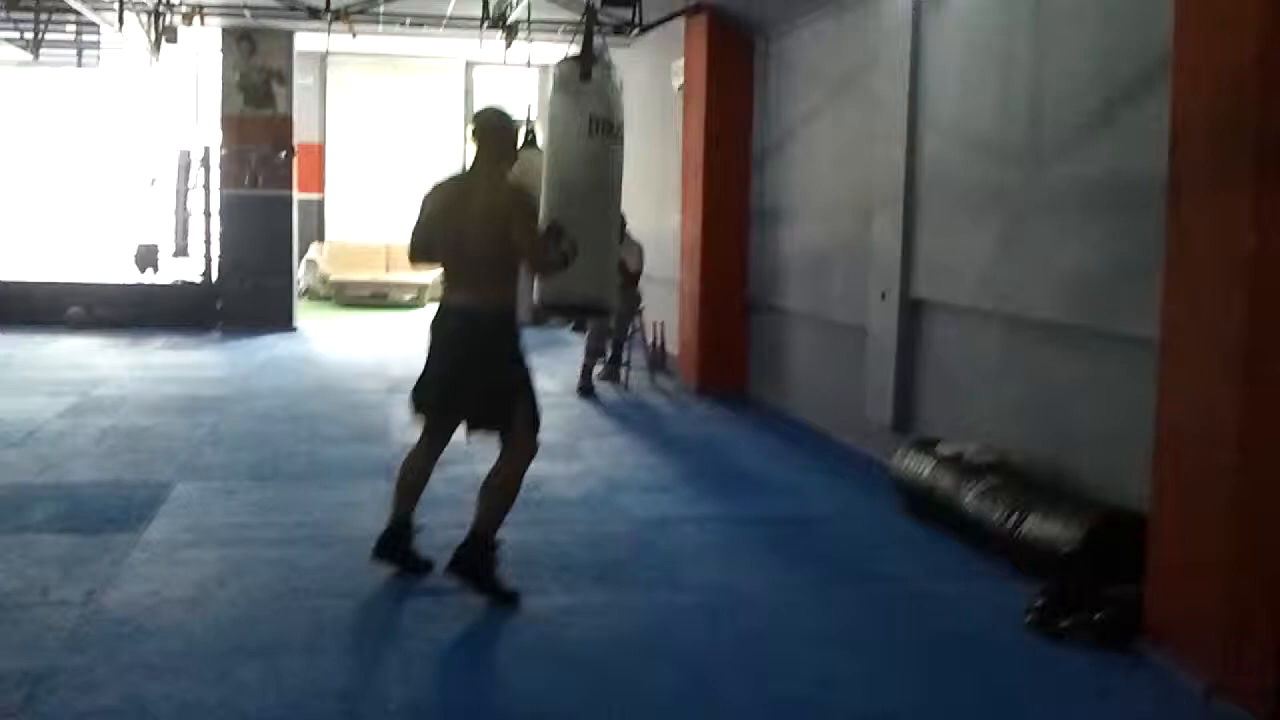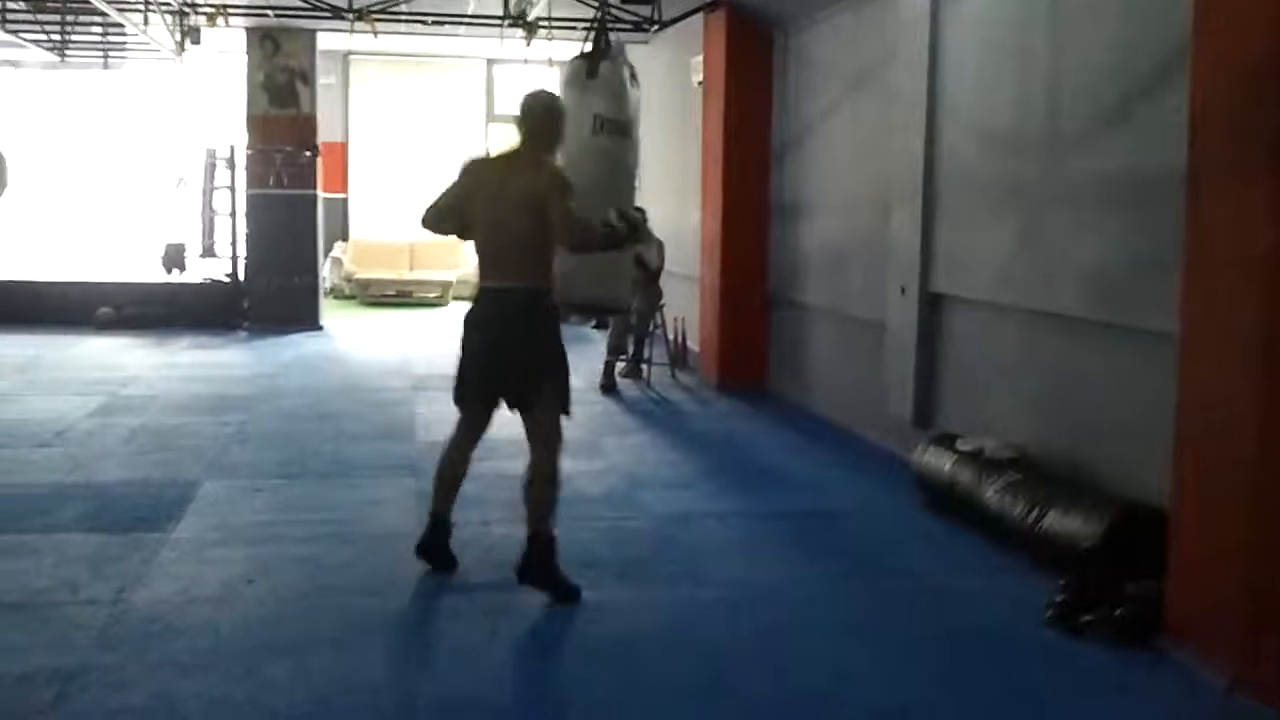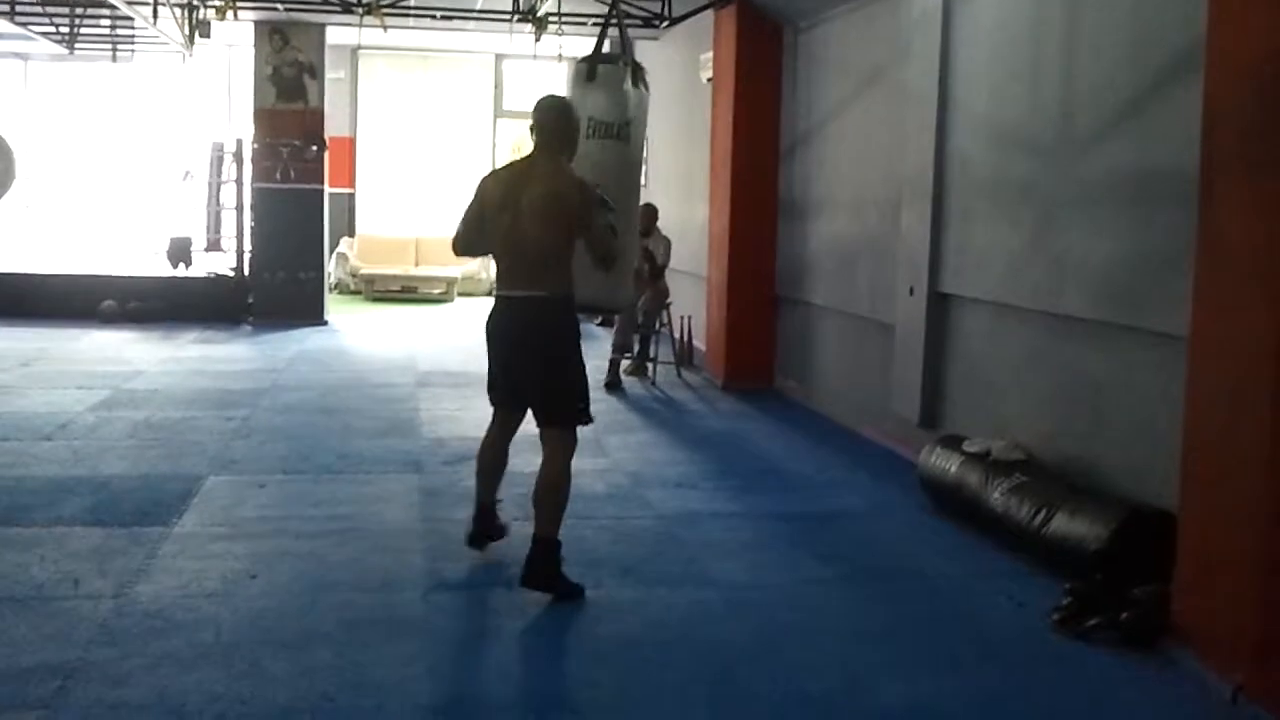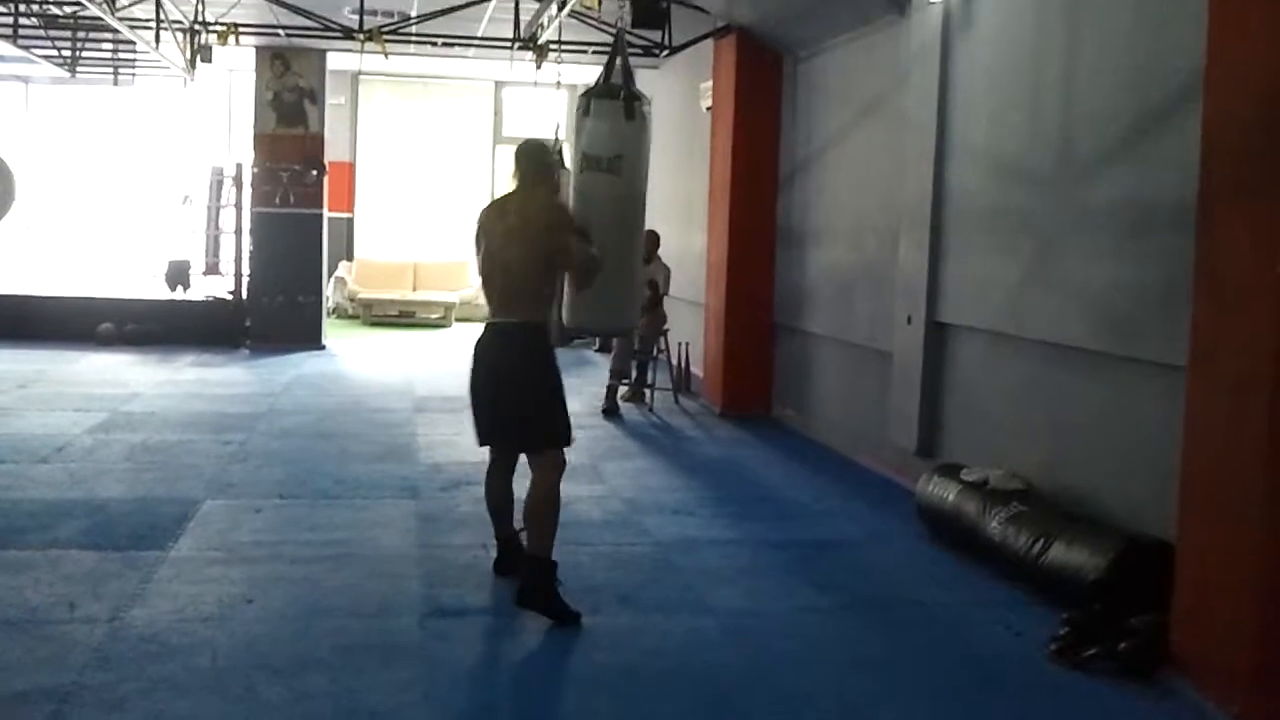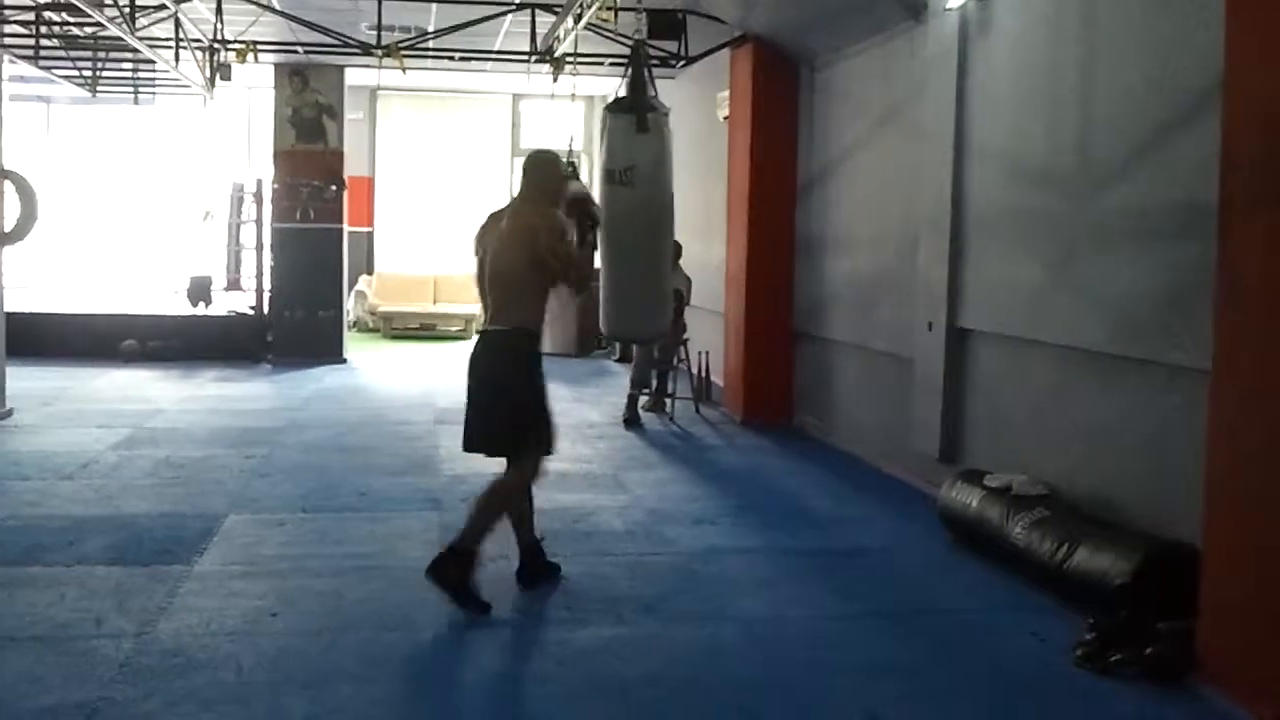
dt=0.3s
person 1, frame 1
left shoulder: (440, 193)
right shoulder: (513, 197)
left elbow: (418, 252)
right elbow: (539, 261)
right wrist: (563, 249)
left hip: (451, 323)
right hip: (493, 329)
left knee: (433, 435)
right knee: (521, 444)
left ankle: (396, 534)
right ankle: (476, 551)
person 1, frame 2
left shoulder: (477, 171)
right shoulder: (549, 179)
left elbow: (433, 219)
right elbow: (573, 238)
right wrist: (619, 233)
left hip: (486, 308)
right hip: (528, 311)
left knee: (469, 425)
right knee: (545, 437)
left ankle: (436, 533)
right ankle: (538, 556)
person 1, frame 3
left shoulder: (493, 182)
right shoulder: (572, 187)
left elbow: (463, 246)
right elbow: (605, 258)
right wrist: (602, 218)
left hip: (505, 315)
right hip: (549, 319)
left knee: (504, 419)
right knee: (558, 441)
left ankle: (483, 519)
right ankle: (542, 562)
person 1, frame 4
left shoulder: (490, 214)
right shoulder: (549, 209)
right elbow: (583, 275)
right wrist: (581, 247)
left hip: (492, 343)
right hip: (527, 346)
left knee: (502, 457)
right knee: (547, 463)
left ankle: (508, 550)
right ankle: (538, 580)
person 1, frame 5
left shoulder: (493, 224)
right shoulder: (543, 221)
right elbow: (579, 280)
left wrist: (550, 271)
right wrist: (578, 243)
left hip: (492, 347)
right hip: (514, 351)
left knee: (525, 456)
right knee: (523, 466)
left ankle: (531, 558)
right ankle: (455, 562)
